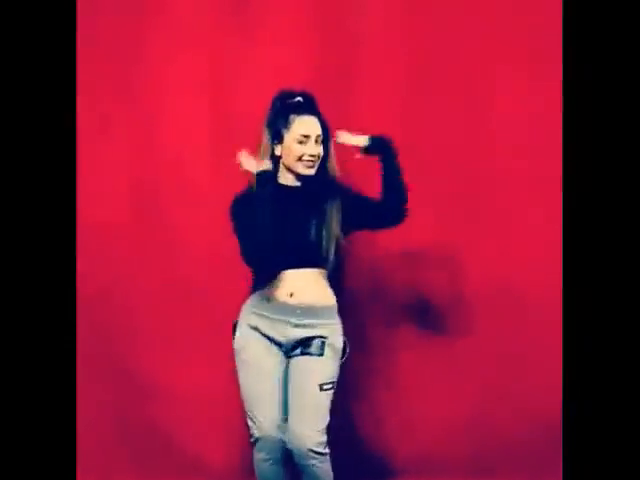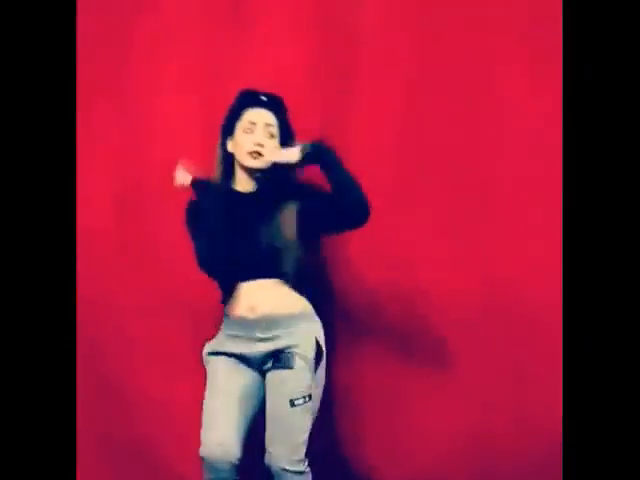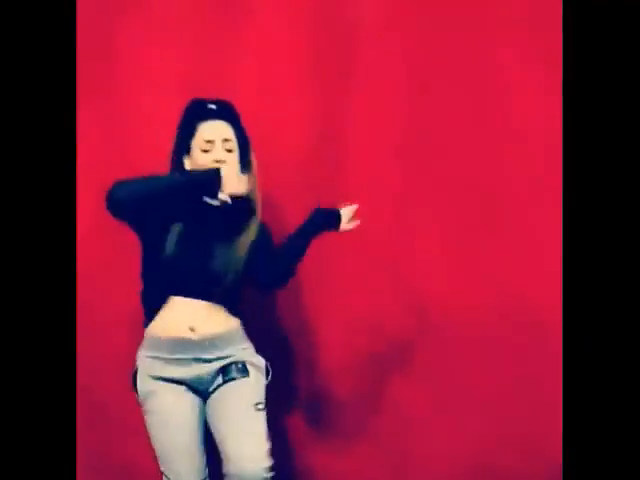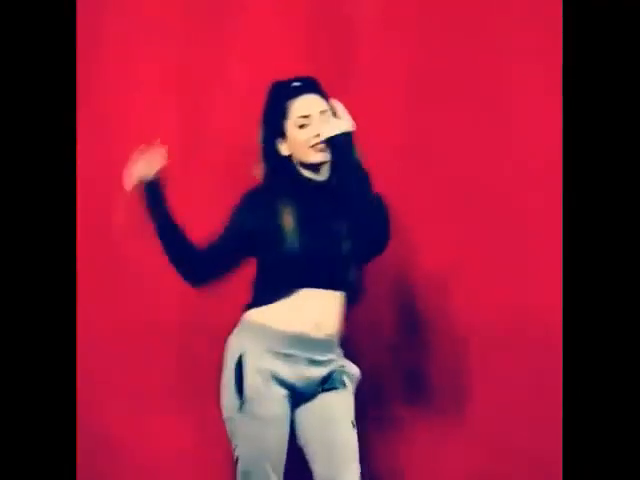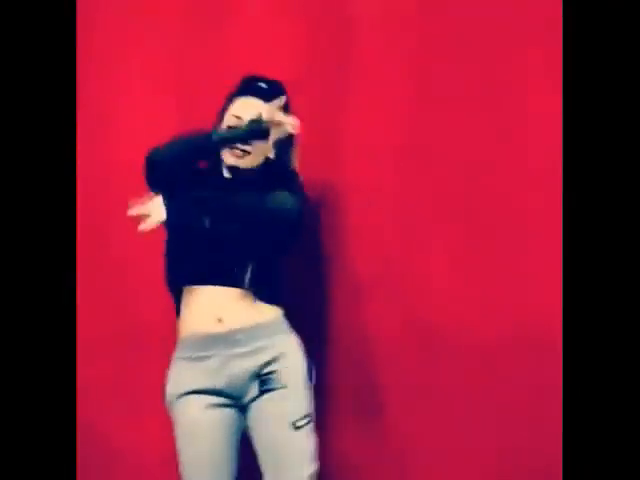
dt=1s
person 1, frame 1
left shoulder: (333, 196)
right shoulder: (252, 201)
left elbow: (391, 213)
right elbow: (257, 254)
left wrist: (383, 151)
right wrist: (264, 184)
left hip: (319, 329)
right hip: (261, 324)
left knee: (309, 441)
right knee: (266, 435)
person 1, frame 2
left shoulder: (294, 201)
right shoulder: (208, 205)
left elbow: (356, 213)
right elbow: (214, 264)
left wrist: (321, 155)
right wrist: (206, 195)
left hip: (294, 338)
right hip: (235, 340)
person 1, frame 3
left shoulder: (246, 222)
right shoulder: (167, 210)
left elbow: (268, 277)
right elbow: (118, 197)
left wrist: (315, 225)
right wrist: (205, 181)
left hip: (228, 358)
right hip: (164, 364)
person 1, frame 4
left shoulder: (354, 193)
right shoulder: (263, 202)
left elbow: (374, 238)
right elbow: (200, 269)
left wrist: (342, 152)
right wrist: (154, 193)
left hip: (326, 361)
right hip: (263, 355)
person 1, frame 5
left shoulder: (281, 199)
right shoulder: (189, 184)
left elbow: (271, 217)
right elbow: (161, 161)
left wrist: (180, 206)
right wrist: (245, 132)
left hip: (269, 353)
right hip: (196, 362)
